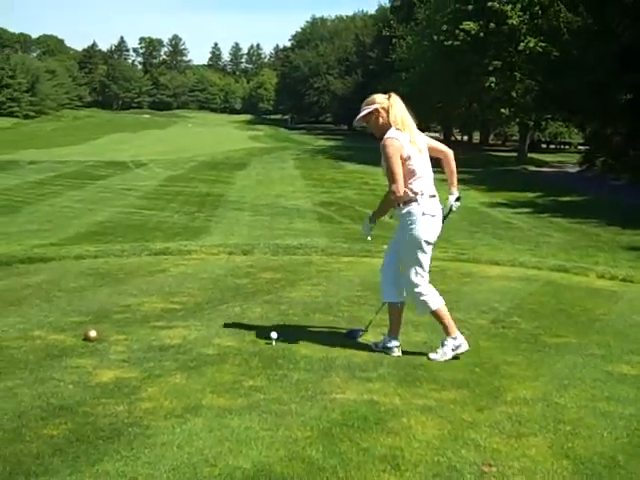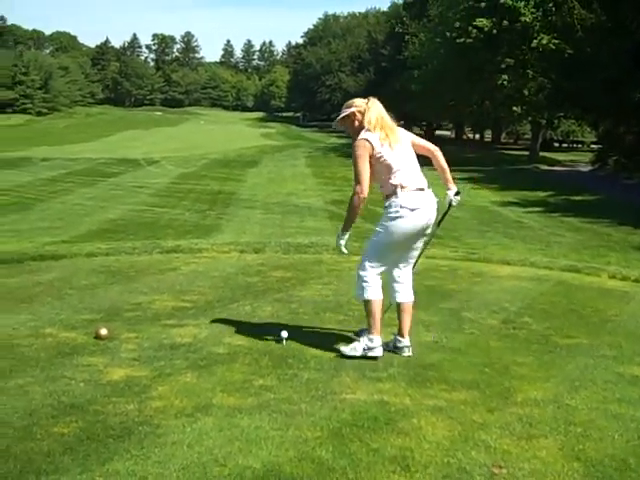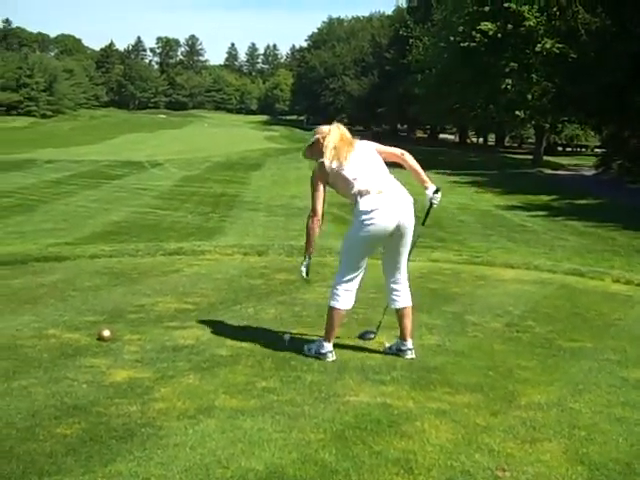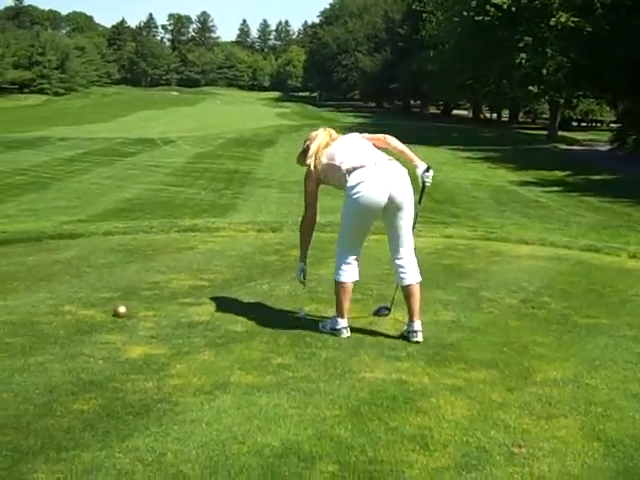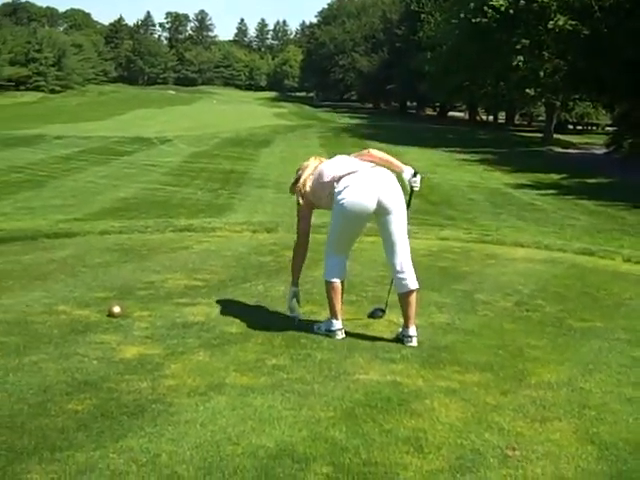
dt=0.3s
person 1, frame 1
left shoulder: (390, 141)
right shoulder: (412, 134)
left elbow: (396, 191)
right elbow: (447, 153)
left wrist: (372, 219)
right wrist: (453, 191)
left hip: (418, 215)
right hip: (420, 212)
left knee: (417, 283)
right knee: (391, 272)
left ankle: (454, 338)
right ankle: (392, 340)
person 1, frame 2
left shoulder: (363, 142)
right shoulder: (397, 132)
left elbow: (361, 192)
right elbow: (433, 152)
left wrist: (344, 231)
right wrist: (450, 186)
left hip: (404, 208)
right hip: (427, 203)
left knee: (368, 271)
right knee: (400, 271)
left ankle: (372, 339)
right ankle: (402, 339)
person 1, frame 3
left shoulder: (323, 166)
right shoulder: (364, 145)
left elbow: (316, 216)
right elbow: (403, 155)
left wrist: (307, 258)
right wrist: (428, 185)
left hip: (373, 212)
right hip: (402, 203)
left knee: (346, 279)
right knee: (398, 277)
left ankle: (325, 346)
right ankle: (406, 343)
person 1, frame 4
left shoulder: (315, 165)
right shoulder: (354, 138)
left elbow: (309, 217)
right elbow: (387, 139)
left wrist: (302, 259)
right wrist: (418, 163)
left hip: (366, 186)
right hip: (397, 176)
left knee: (347, 254)
right knee: (404, 254)
left ankle: (340, 322)
right ankle: (415, 325)
person 1, frame 5
left shoulder: (307, 190)
right shoulder: (341, 160)
left elbow: (301, 243)
right elbow: (370, 153)
left wrist: (294, 285)
right wrist: (404, 170)
left hip: (353, 193)
right hip: (387, 182)
left knee: (335, 255)
right knee: (401, 259)
left ankle: (335, 324)
right ankle: (409, 330)
